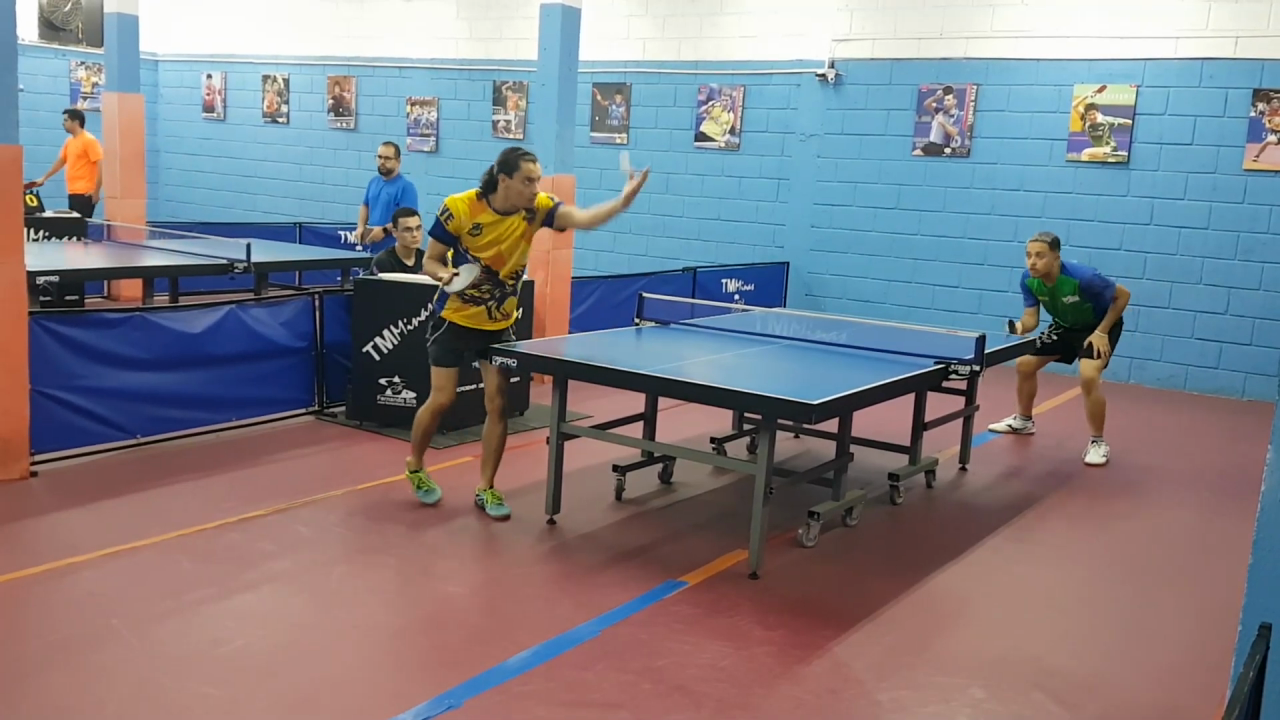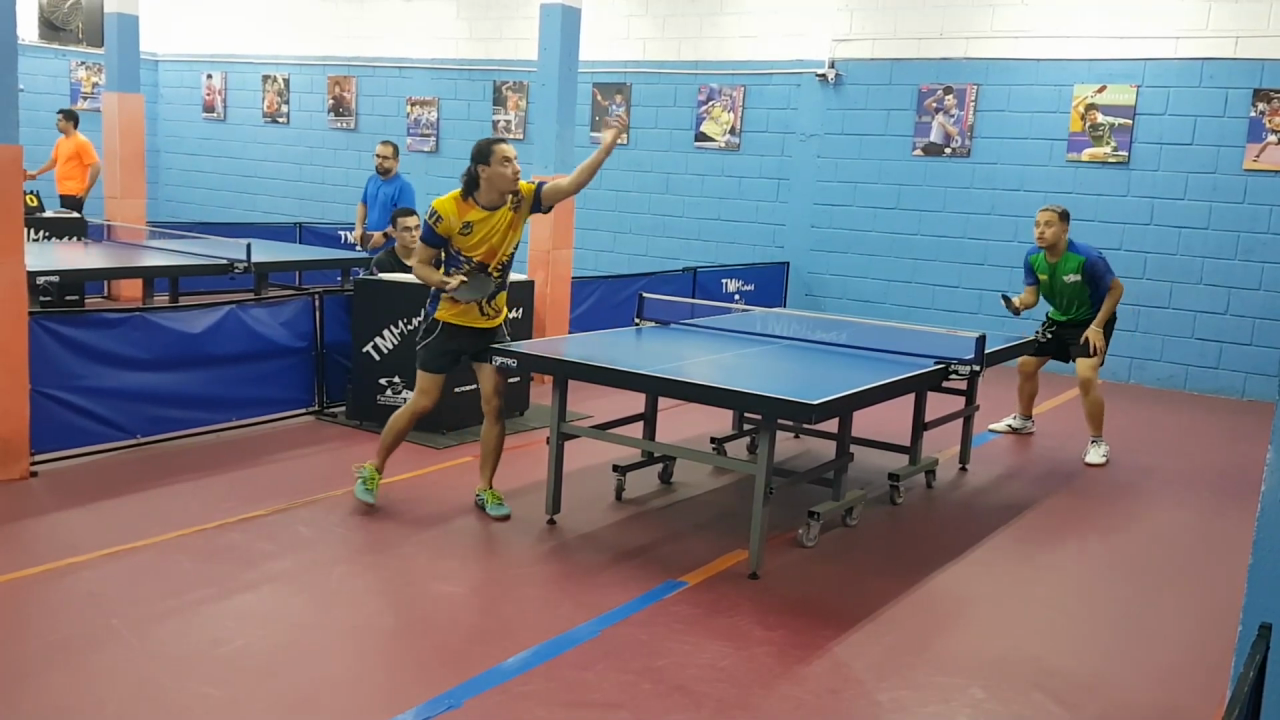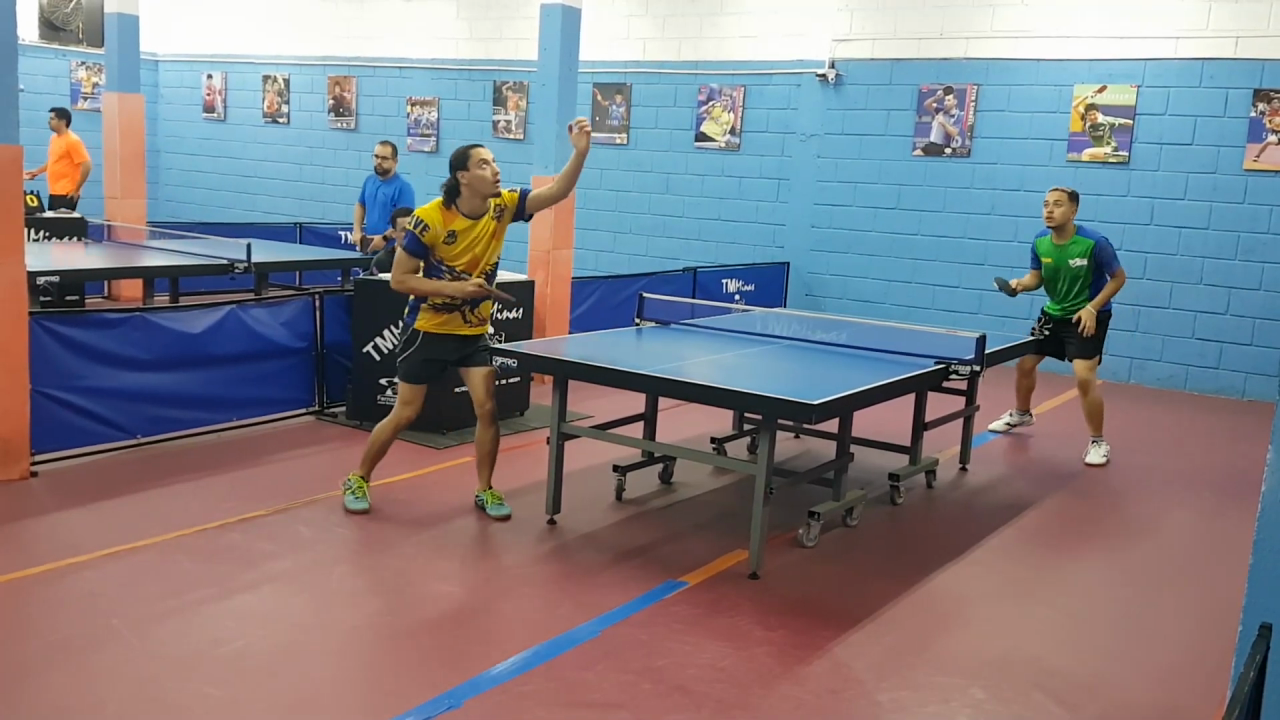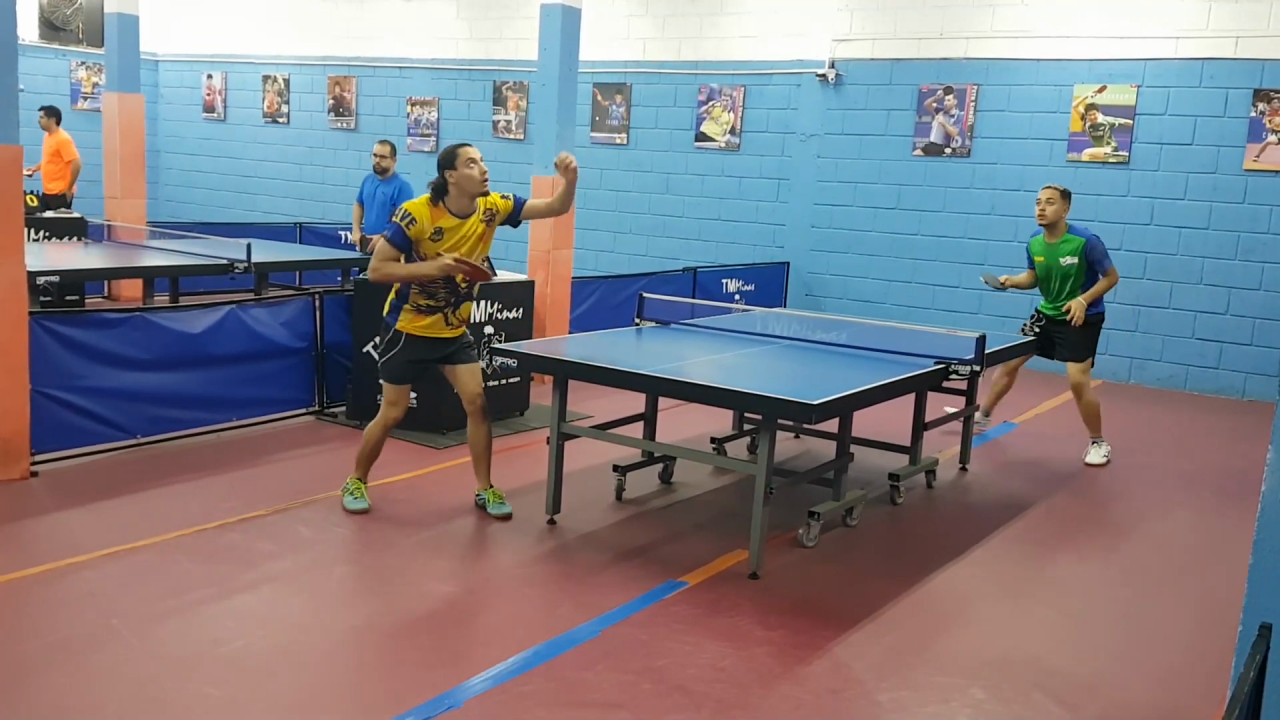
dt=0.2s
person 1, frame 1
left shoulder: (538, 207)
right shoulder: (457, 208)
left elbow: (583, 219)
right elbow: (430, 261)
left wrist: (623, 201)
right wrist: (444, 274)
left hip: (499, 324)
right hip: (453, 319)
left knee: (497, 405)
right knee: (441, 399)
left ankle: (486, 489)
right ankle: (415, 467)
person 1, frame 2
left shoulder: (521, 198)
right shoulder: (445, 210)
left elbow: (571, 184)
right elbow: (422, 266)
left wrist: (606, 147)
right wrist: (445, 281)
left hip: (491, 325)
right hip: (447, 321)
left knee: (495, 407)
right knee: (422, 404)
left ankle: (486, 490)
right ankle: (371, 470)
person 1, frame 3
left shoulder: (503, 206)
right shoulder: (429, 219)
left elbow: (557, 192)
right elbow: (400, 279)
left wrist: (580, 152)
right wrist: (451, 289)
left hip: (474, 331)
right hip: (427, 330)
left knee: (487, 409)
right knee: (405, 413)
left ankle: (485, 490)
right ankle: (358, 478)
person 1, frame 4
left shoulder: (493, 208)
right shoulder: (415, 214)
left elbow: (556, 207)
right elbow: (375, 271)
left wrist: (569, 179)
right wrist: (430, 268)
left hip: (454, 330)
right hip: (408, 329)
left knee: (477, 405)
right knee: (392, 413)
left ankle: (484, 489)
right ankle: (355, 481)
person 2, frame 1
left shoulder: (1083, 277)
right shoulder: (1029, 280)
left elbow: (1123, 295)
right elbow: (1031, 318)
left wrist: (1101, 332)
right wrist: (1021, 327)
left hip: (1100, 326)
right hip: (1065, 325)
left knee: (1088, 376)
right knee: (1024, 364)
left ankle: (1098, 442)
right ankle: (1024, 420)
person 2, frame 2
left shoulder: (1088, 257)
right shoulder: (1032, 257)
left elbow: (1116, 289)
right elbow: (1031, 295)
left wrist: (1096, 327)
right wrist: (1020, 303)
left hip: (1093, 320)
right hip: (1058, 319)
left knee: (1086, 376)
right knee: (1026, 365)
left ankle: (1098, 442)
right ankle: (1023, 420)
person 2, frame 3
left shoulder: (1095, 243)
right shoulder: (1040, 242)
left elbow: (1119, 278)
left wrist: (1091, 308)
right wrist: (1020, 284)
left hip: (1088, 316)
right hip: (1053, 313)
left knee: (1084, 378)
right knee: (1024, 363)
left ankle: (1098, 442)
right ankle: (1021, 415)
person 2, frame 4
left shoulder: (1087, 241)
right shoulder: (1034, 242)
left elbow: (1111, 277)
left wrist: (1082, 300)
right wrist: (1012, 281)
left hip: (1081, 317)
right hip: (1047, 314)
left knee: (1078, 381)
right knee: (1008, 363)
left ankle: (1098, 442)
right ankle: (983, 416)
